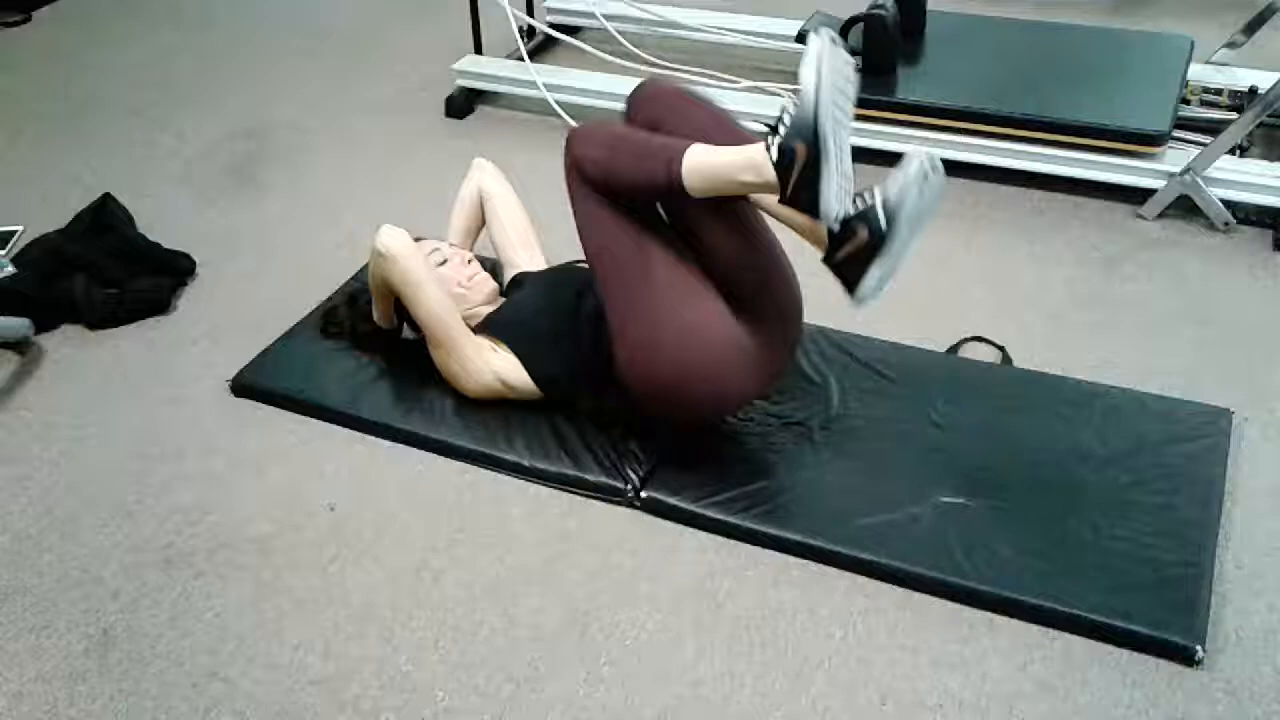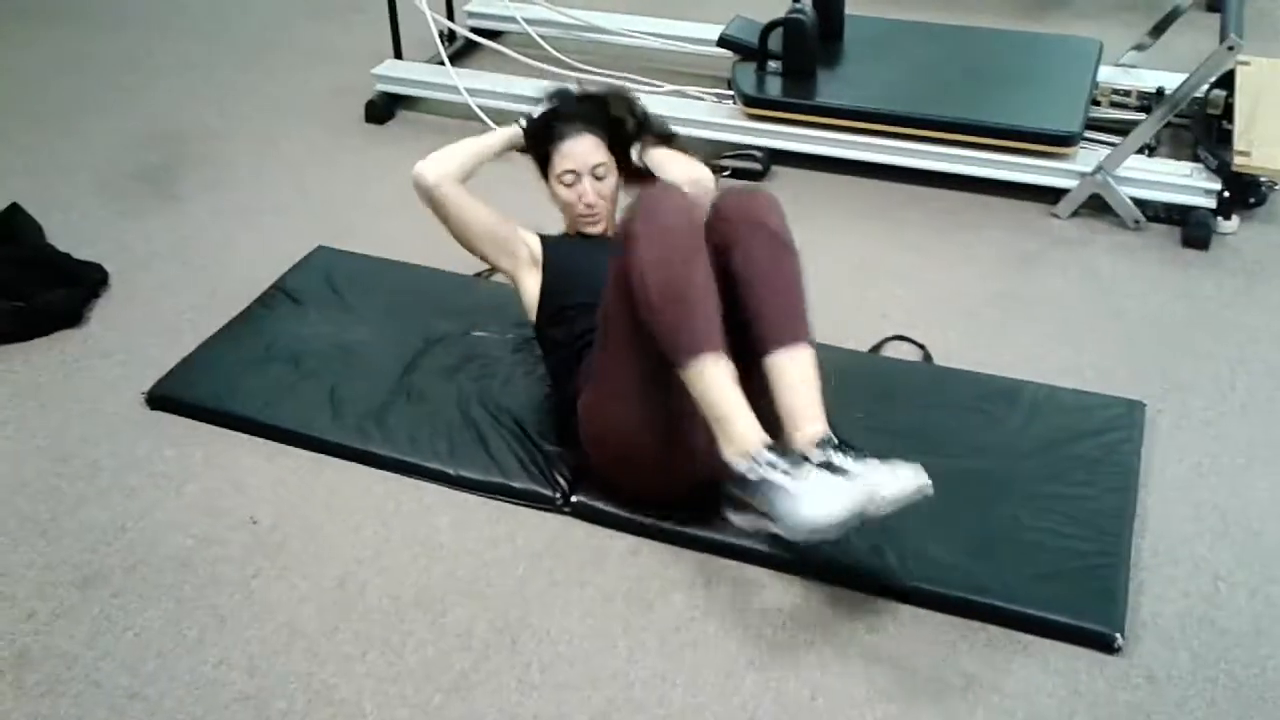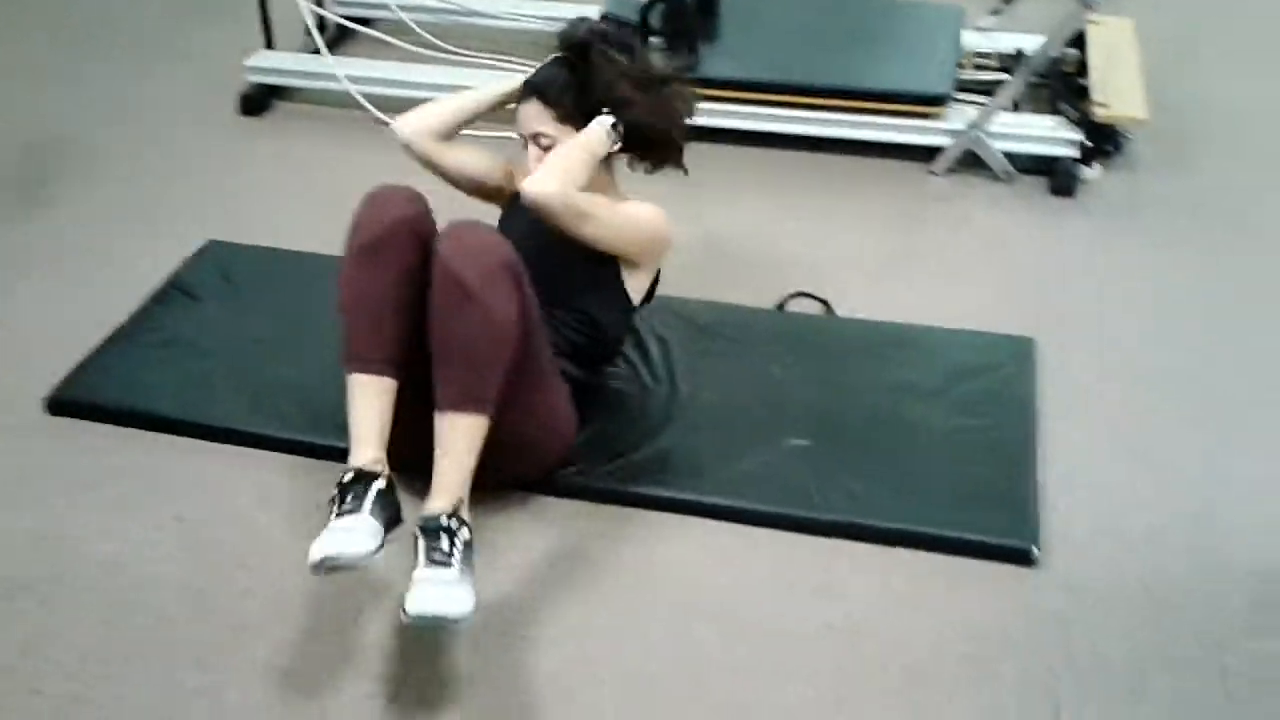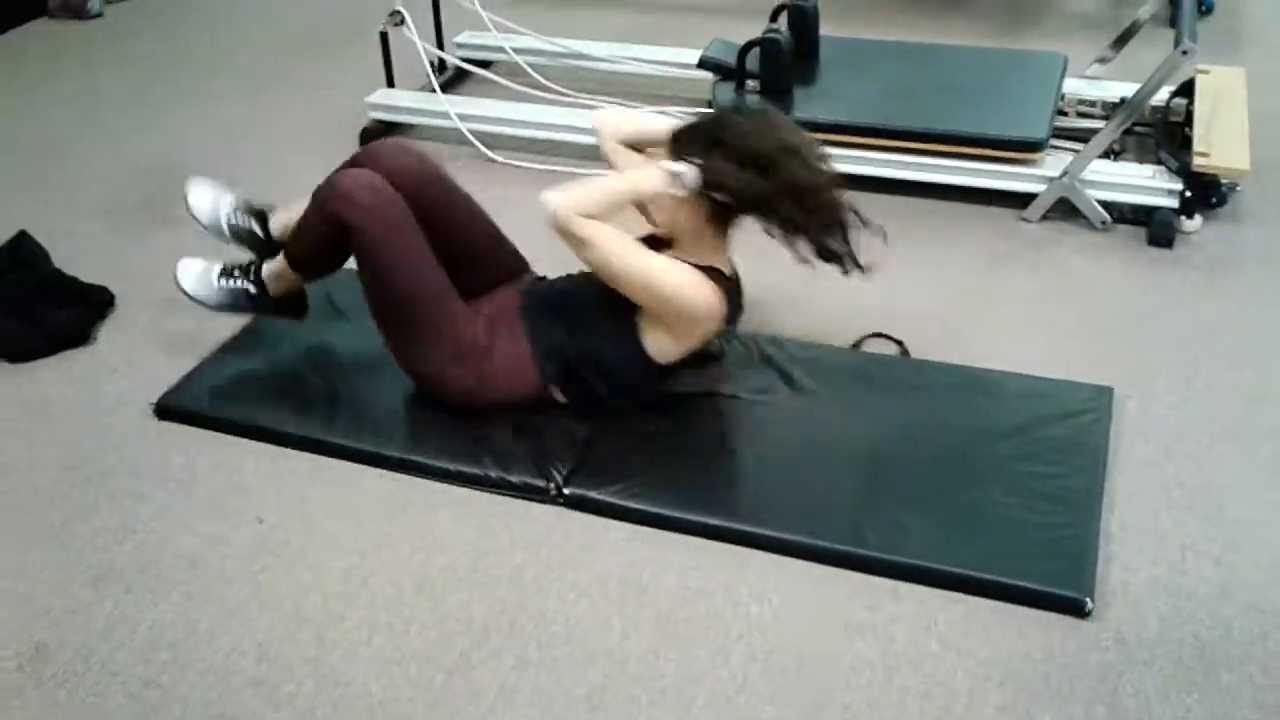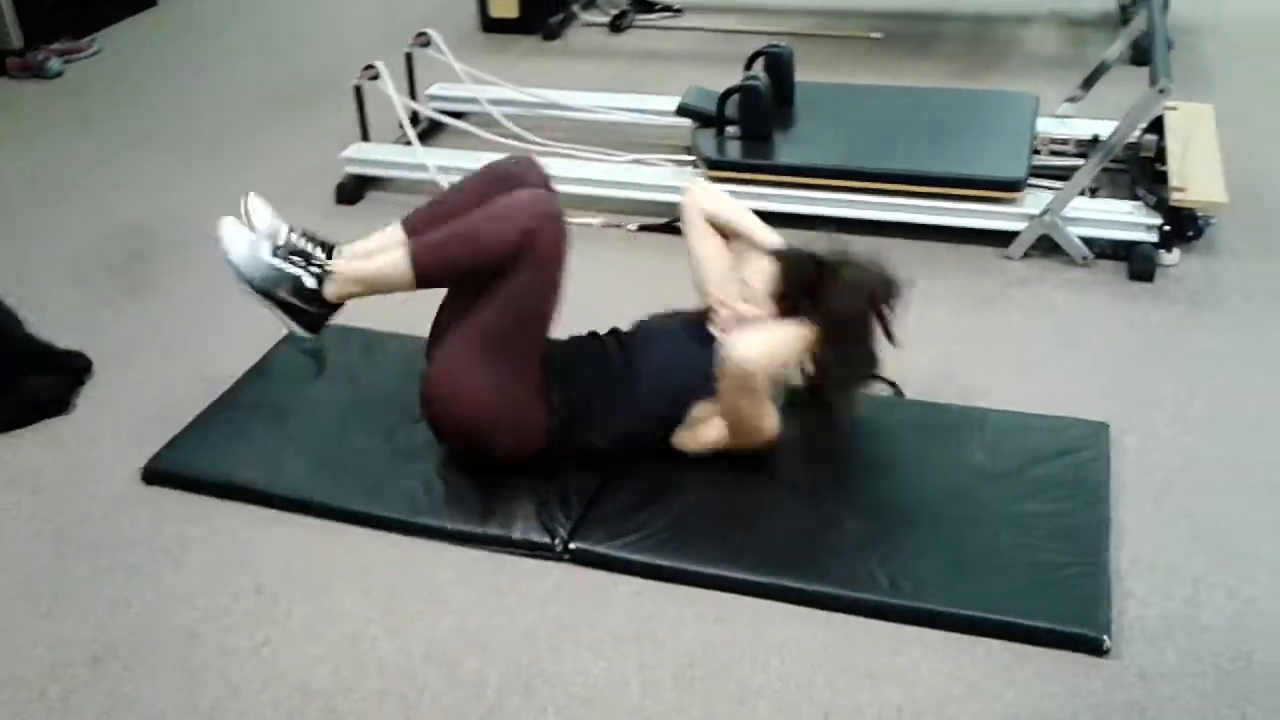
dt=1s
person 1, frame 1
left shoulder: (524, 287)
right shoulder: (477, 364)
left elbow: (483, 174)
right elbow: (390, 246)
left wrist: (446, 243)
right wrist: (382, 301)
left hip: (756, 326)
right hip: (692, 361)
left knee: (649, 104)
right knee: (590, 146)
left ankle: (848, 233)
right ankle: (791, 162)
person 1, frame 2
left shoulder: (642, 234)
right shoulder: (534, 255)
left elbow: (699, 183)
right elbow: (431, 177)
left wrist: (643, 150)
right wrist: (516, 134)
left hip: (733, 409)
right hip: (635, 441)
left knee: (743, 211)
right knee: (662, 211)
left ankle: (812, 448)
right ankle: (751, 463)
person 1, frame 3
left shoulder: (645, 228)
right shoulder: (520, 185)
left elbow: (547, 193)
right elbow: (412, 131)
left wrist: (601, 126)
right wrist: (520, 87)
left hip: (522, 428)
right hip: (426, 397)
left knee: (470, 248)
right knee: (392, 210)
left ankle: (449, 520)
right ankle: (369, 482)
person 1, frame 4
left shoulder: (697, 299)
right shoulder: (697, 240)
left elbow: (565, 212)
right elbow: (610, 126)
left wrist: (657, 180)
left hip: (489, 367)
right hip: (522, 306)
left knee: (352, 191)
right knee: (389, 159)
left ankle: (266, 287)
right ankle: (268, 232)
person 1, frame 5
left shoulder: (748, 423)
right shoulder: (729, 318)
left elbow: (750, 361)
right elbow: (698, 195)
left wrist: (806, 331)
right wrist: (779, 256)
left hip: (483, 410)
right hip: (477, 369)
left knee: (536, 216)
right knee: (522, 179)
left ankle: (317, 290)
right ankle: (324, 264)
